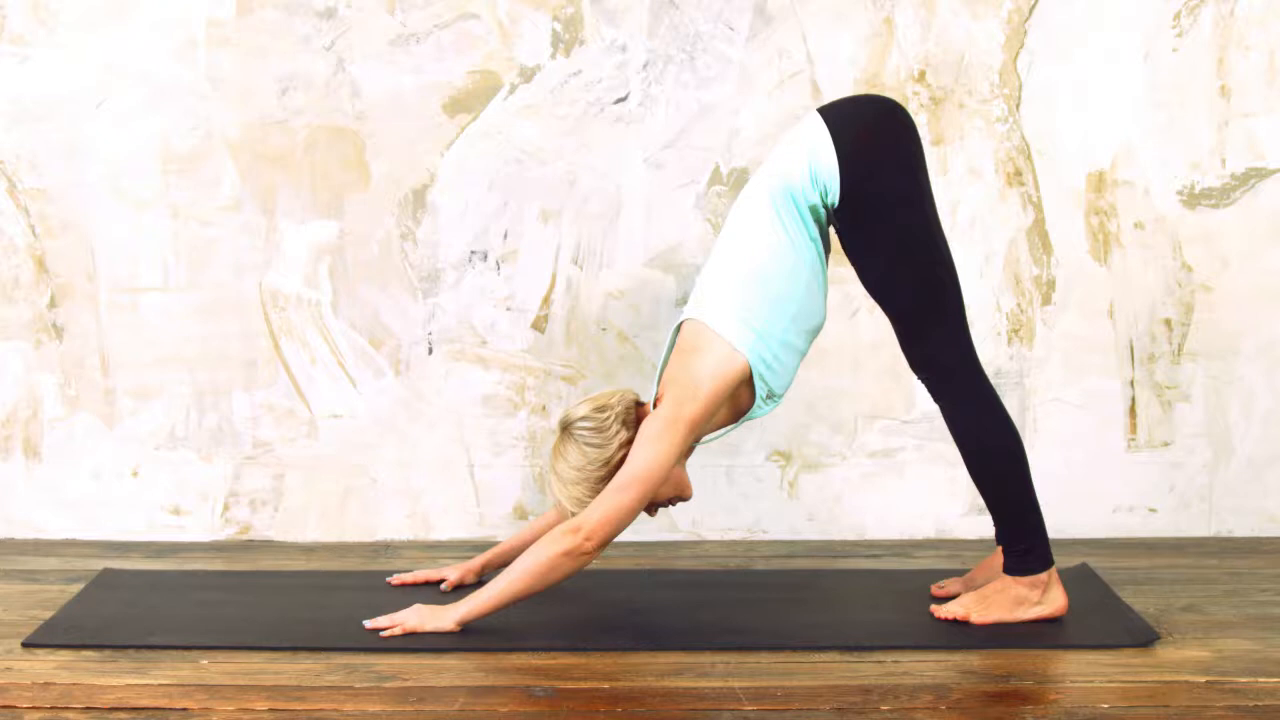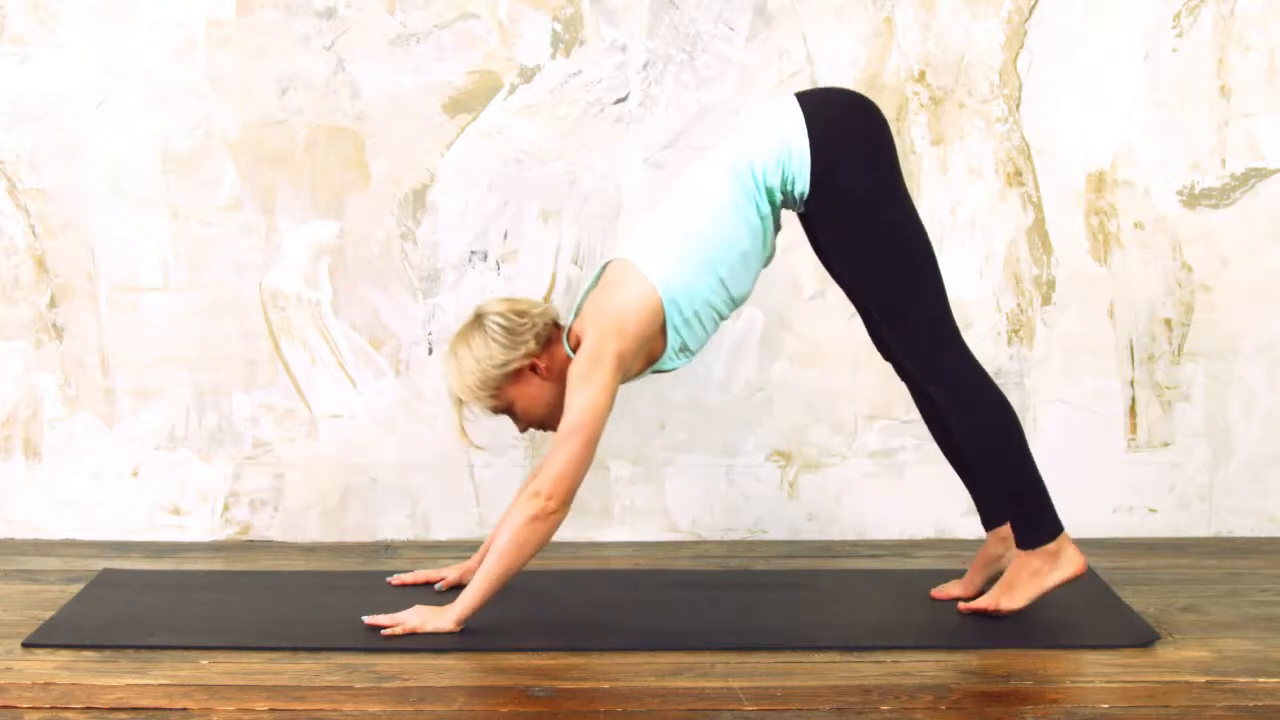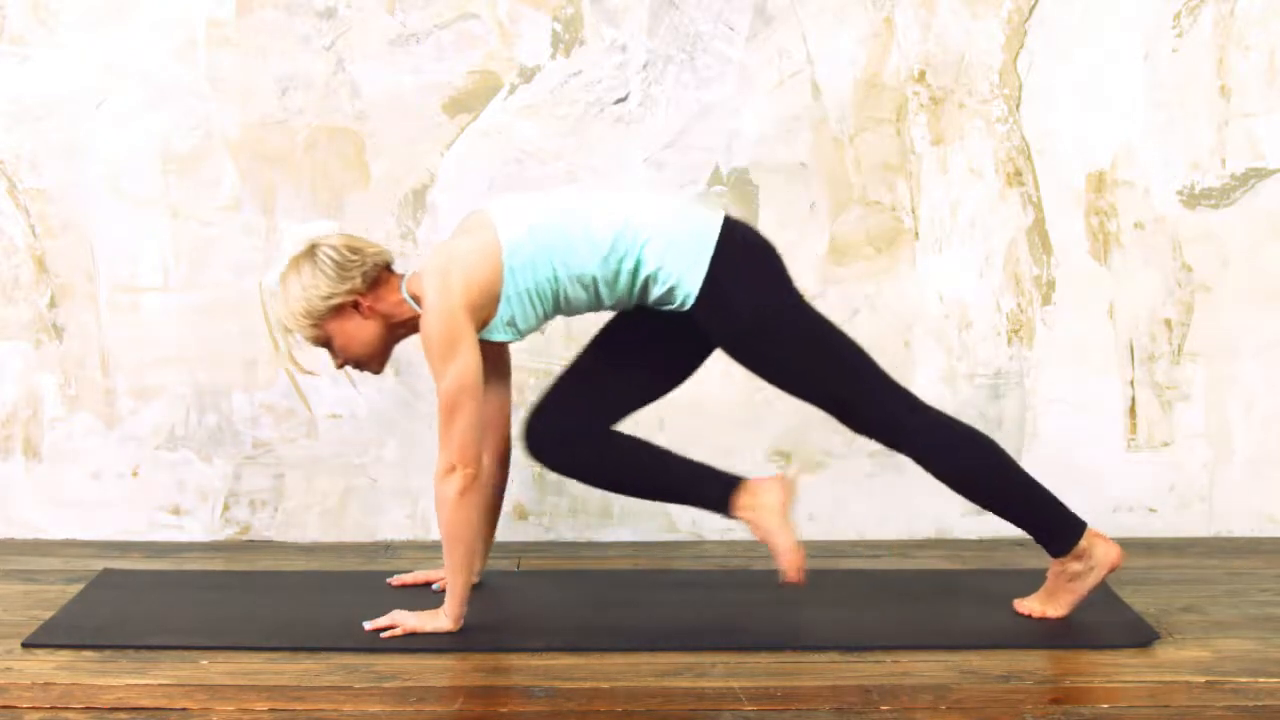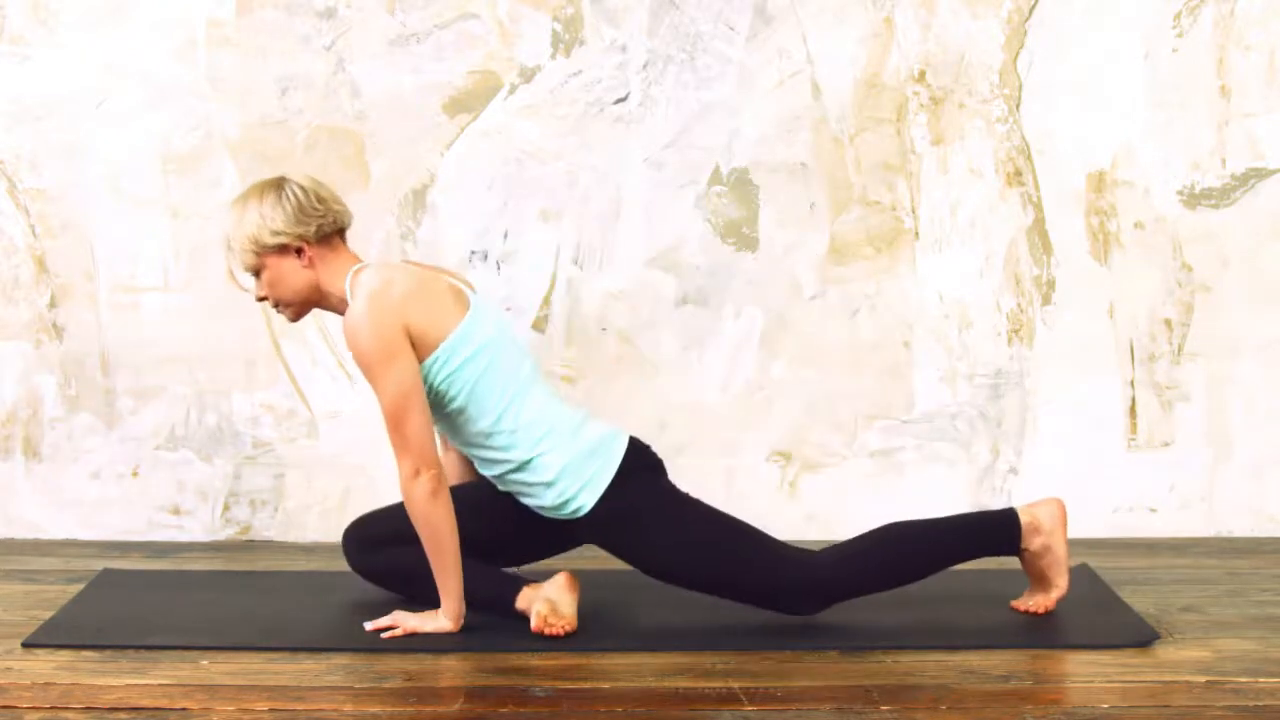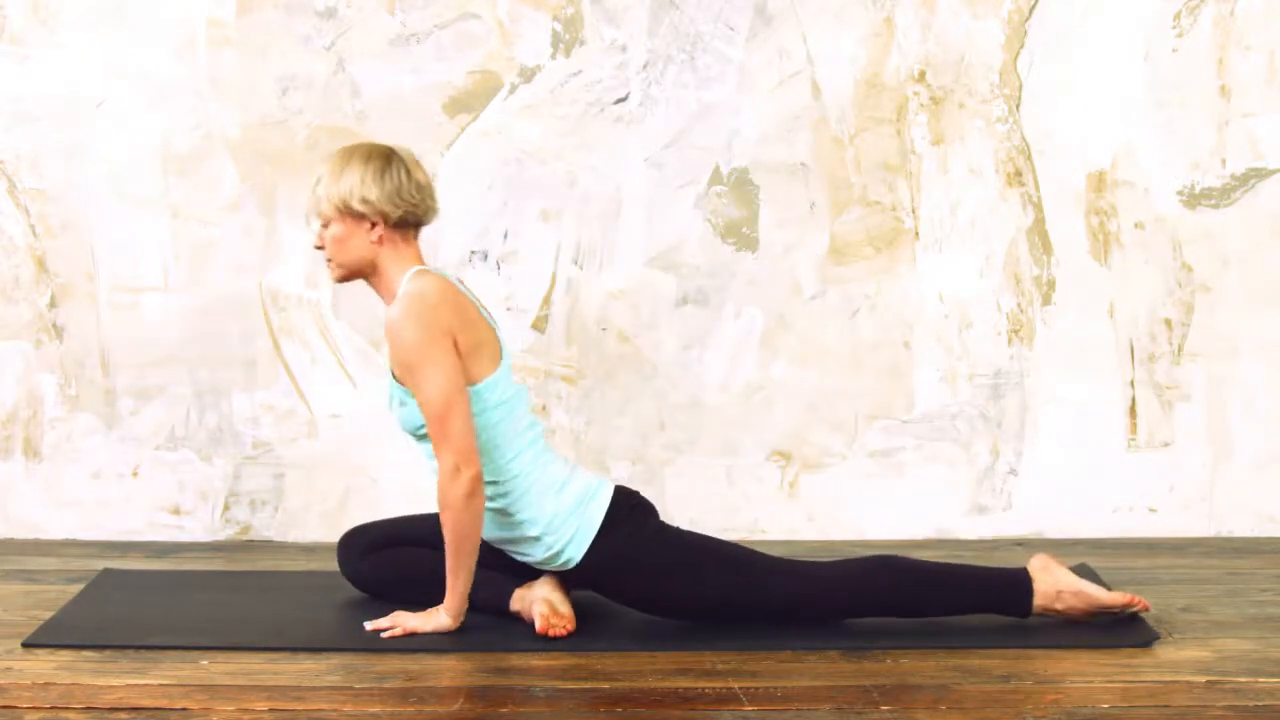
dt=1s
person 1, frame 1
left shoulder: (681, 411)
right shoulder: (681, 403)
left elbow: (583, 537)
right elbow: (584, 508)
left wrist: (459, 612)
right wrist: (481, 563)
left hip: (855, 152)
right hip: (839, 154)
left knee: (947, 369)
right knee: (942, 369)
left ankle: (1032, 577)
right ankle: (1014, 551)
person 1, frame 2
left shoulder: (599, 351)
right shoulder: (588, 333)
left elbow: (547, 499)
right elbow: (550, 482)
left wrist: (457, 611)
right wrist: (476, 563)
left hip: (825, 146)
right hip: (810, 148)
left knee: (931, 353)
right knee: (909, 351)
left ankle: (1045, 546)
right ankle: (1007, 535)
person 1, frame 3
left shoulder: (442, 300)
right shoulder: (465, 294)
left elbow: (460, 469)
right elbow: (491, 448)
left wrist: (450, 610)
right wrist: (465, 563)
left hip: (710, 268)
right hip: (687, 271)
left knee: (886, 415)
right knee: (556, 435)
left ankle: (1078, 548)
right ankle: (746, 497)
person 1, frame 4
left shoulder: (370, 310)
right shoulder: (400, 282)
left elbow: (420, 472)
left wrist: (449, 608)
right wrist: (458, 558)
left hip: (598, 489)
right hip: (556, 488)
left knee: (807, 582)
right knee: (366, 545)
left ankle: (1021, 525)
person 1, frame 5
left shoulder: (414, 311)
right shoulder: (435, 293)
left elbow: (461, 472)
left wrist: (450, 607)
right wrist: (499, 585)
left hip: (595, 539)
right hip: (568, 525)
left knee: (816, 593)
right knee: (360, 553)
left ankle: (1031, 587)
